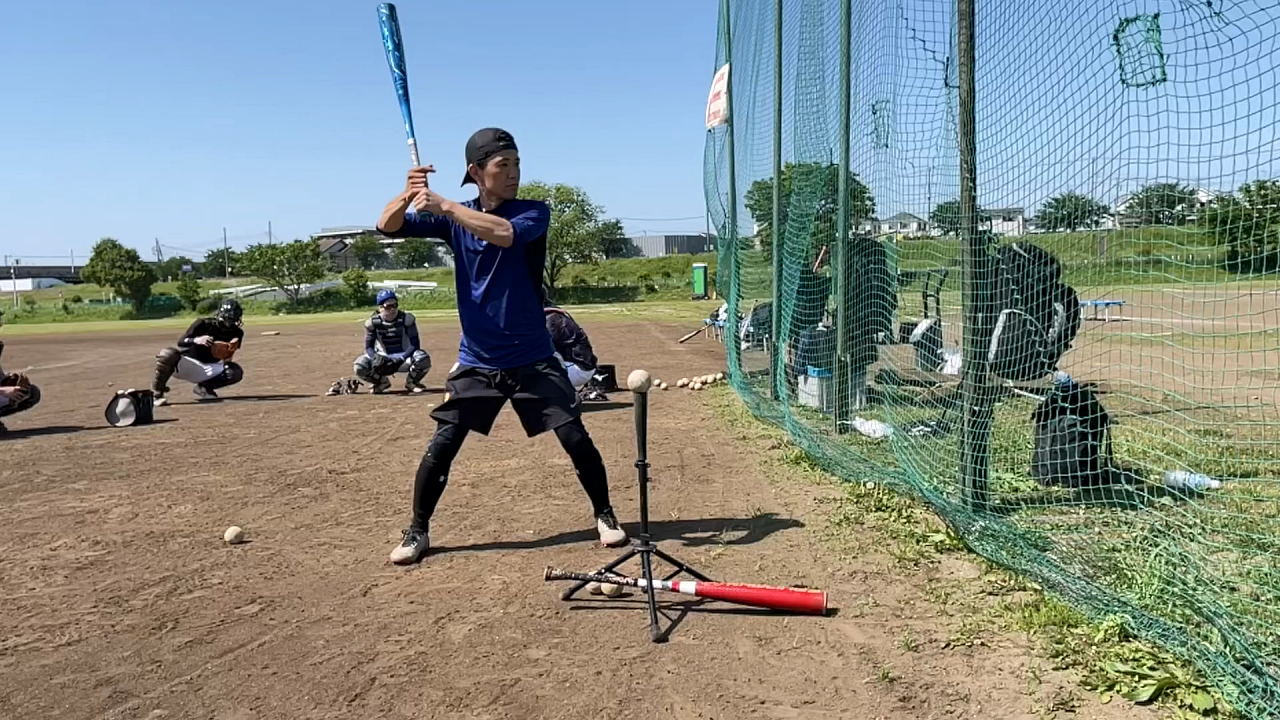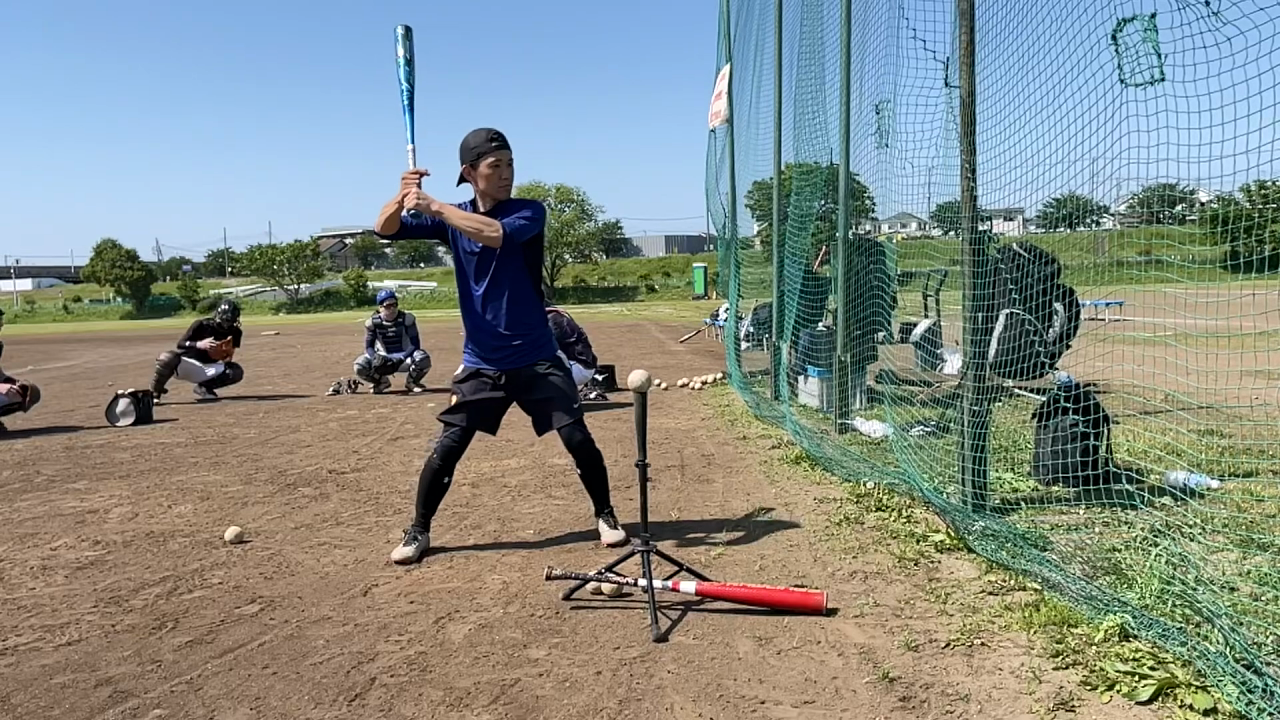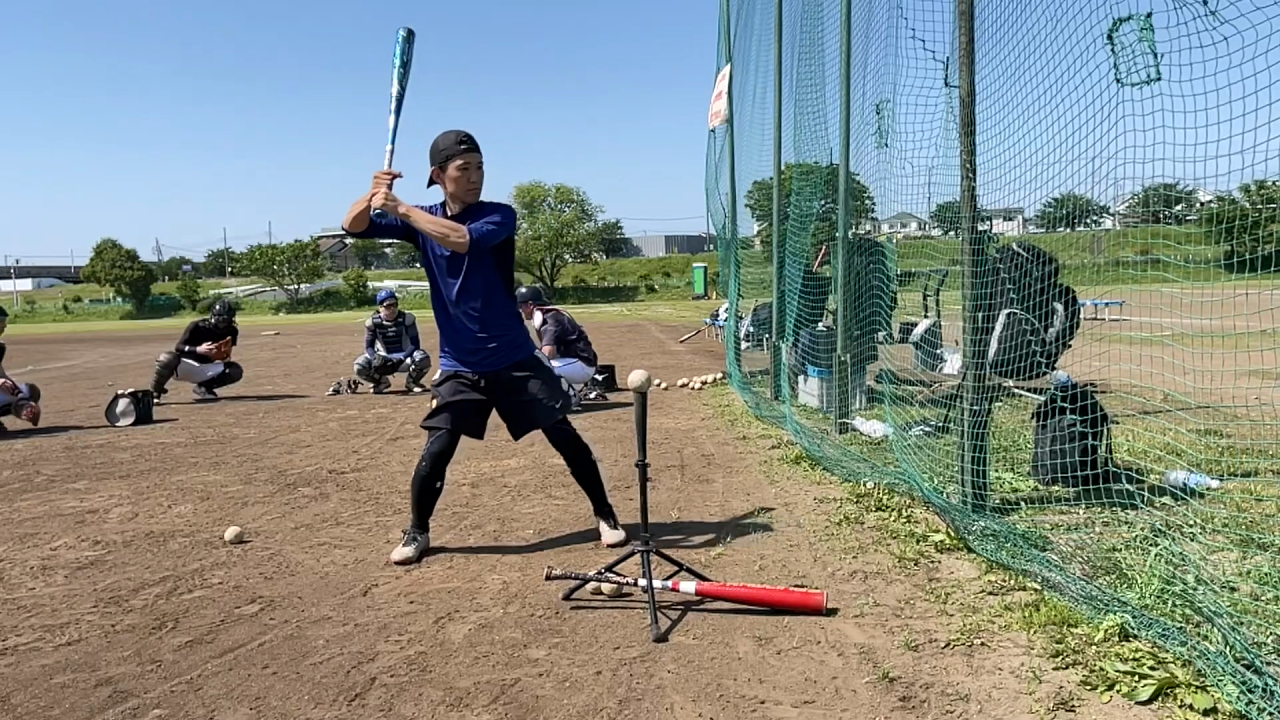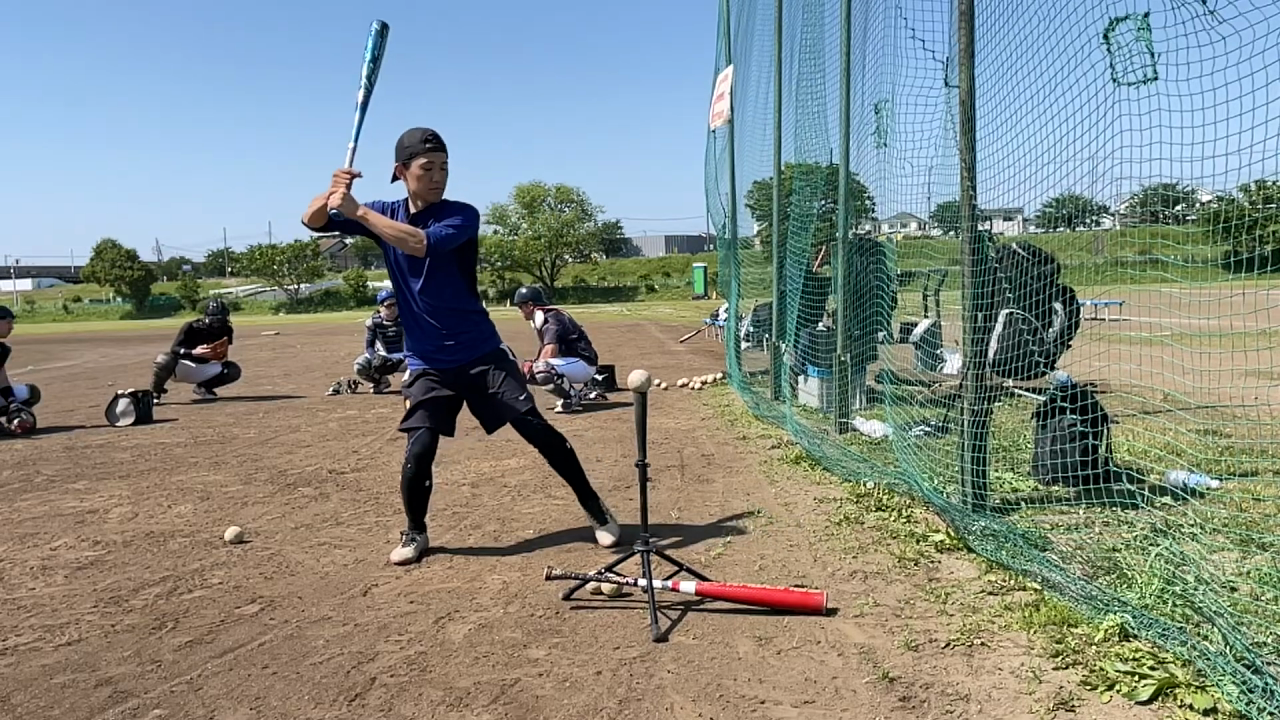
dt=0.7s
person 1, frame 1
left shoulder: (533, 213)
right shoulder: (453, 218)
left elbow: (504, 233)
right elbow: (388, 226)
left wrist: (443, 205)
right wrist: (409, 192)
left hip: (532, 359)
right hip: (476, 362)
left knee: (575, 438)
right knee: (441, 446)
left ankle: (604, 513)
right ankle: (417, 530)
person 1, frame 2
left shoulder: (529, 212)
right shoulder: (451, 217)
left elbow: (495, 233)
right elbow: (385, 230)
left wrist: (434, 206)
right wrist: (403, 196)
left hip: (536, 359)
right hip: (481, 363)
left knee: (577, 438)
right knee: (447, 448)
left ankle: (605, 514)
right ankle: (419, 530)
person 1, frame 3
left shoulder: (499, 216)
right shoulder: (422, 218)
left elbow: (463, 239)
right elbow: (354, 226)
left wrist: (402, 208)
right wrist: (373, 195)
left hip: (516, 360)
right hip: (458, 366)
left knee: (564, 438)
right knee: (436, 452)
left ankle: (604, 513)
right ankle: (417, 531)
person 1, frame 4
left shoulder: (462, 215)
right shoulder: (386, 213)
left elbow: (421, 244)
right elbow: (314, 221)
left wrist: (358, 210)
right wrist: (333, 191)
left hip: (481, 353)
right hip: (427, 364)
left knee: (534, 427)
right knee: (418, 452)
left ankle: (594, 508)
right ankle: (415, 532)
